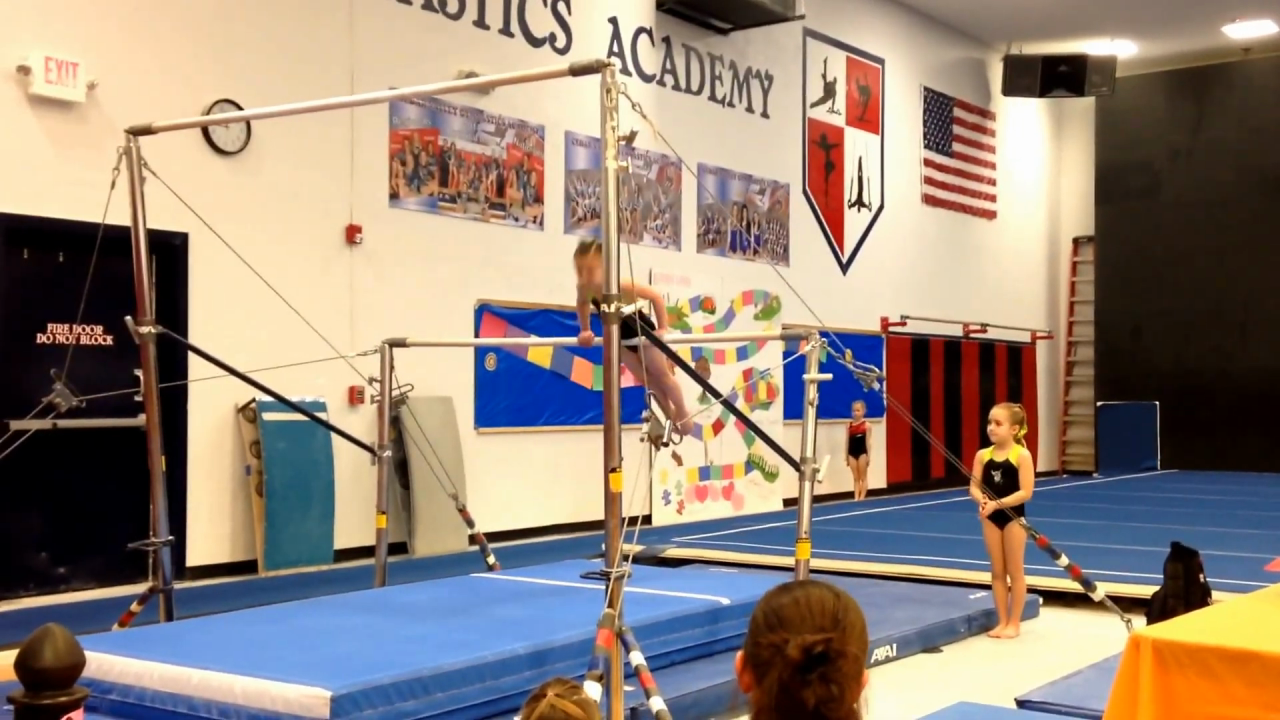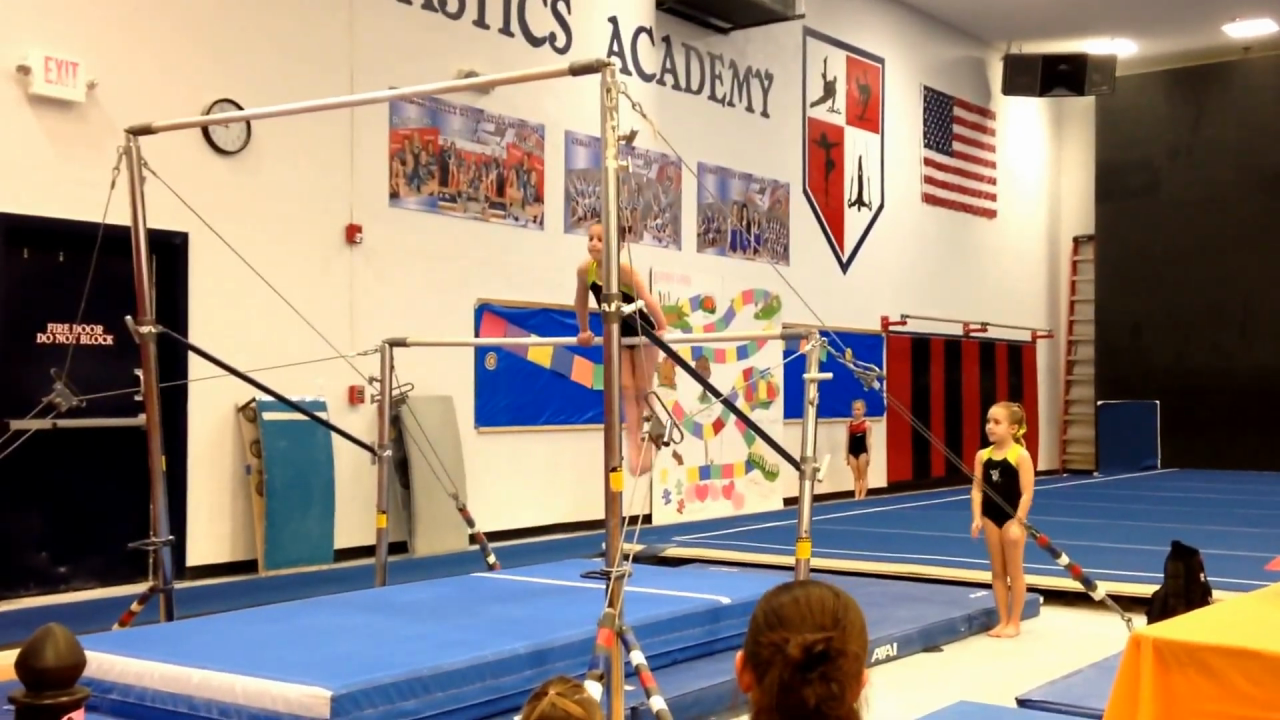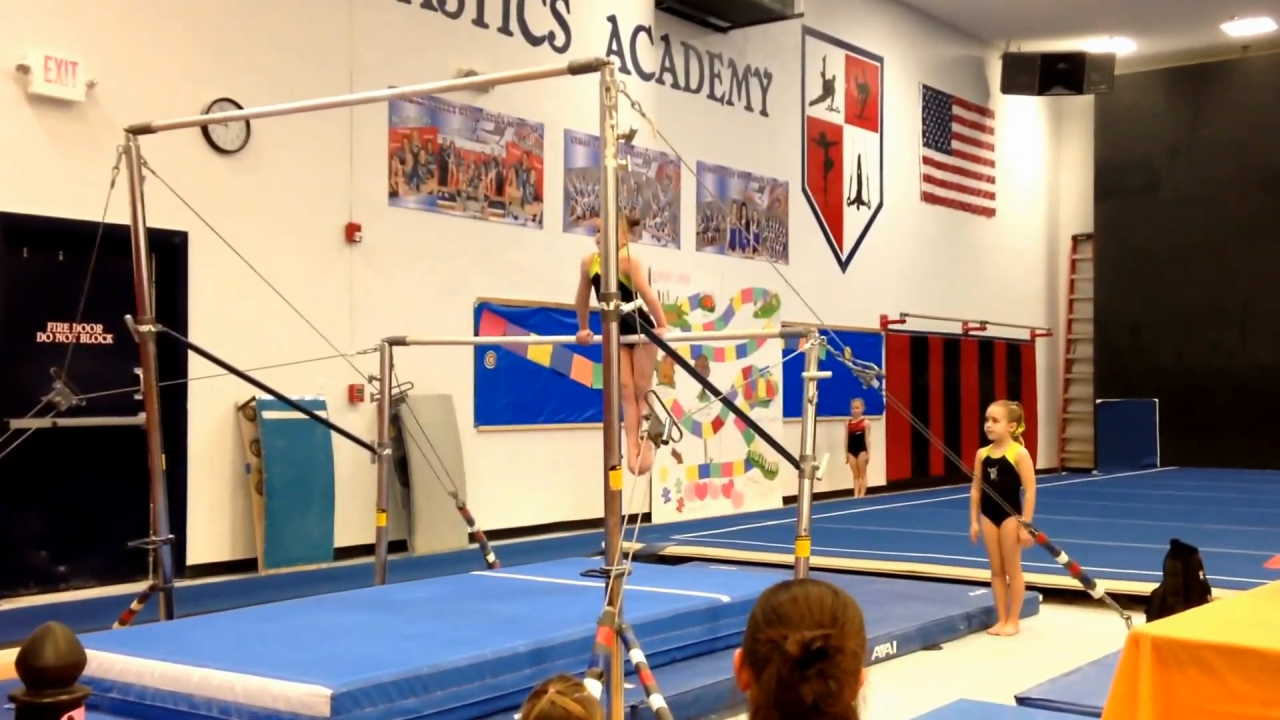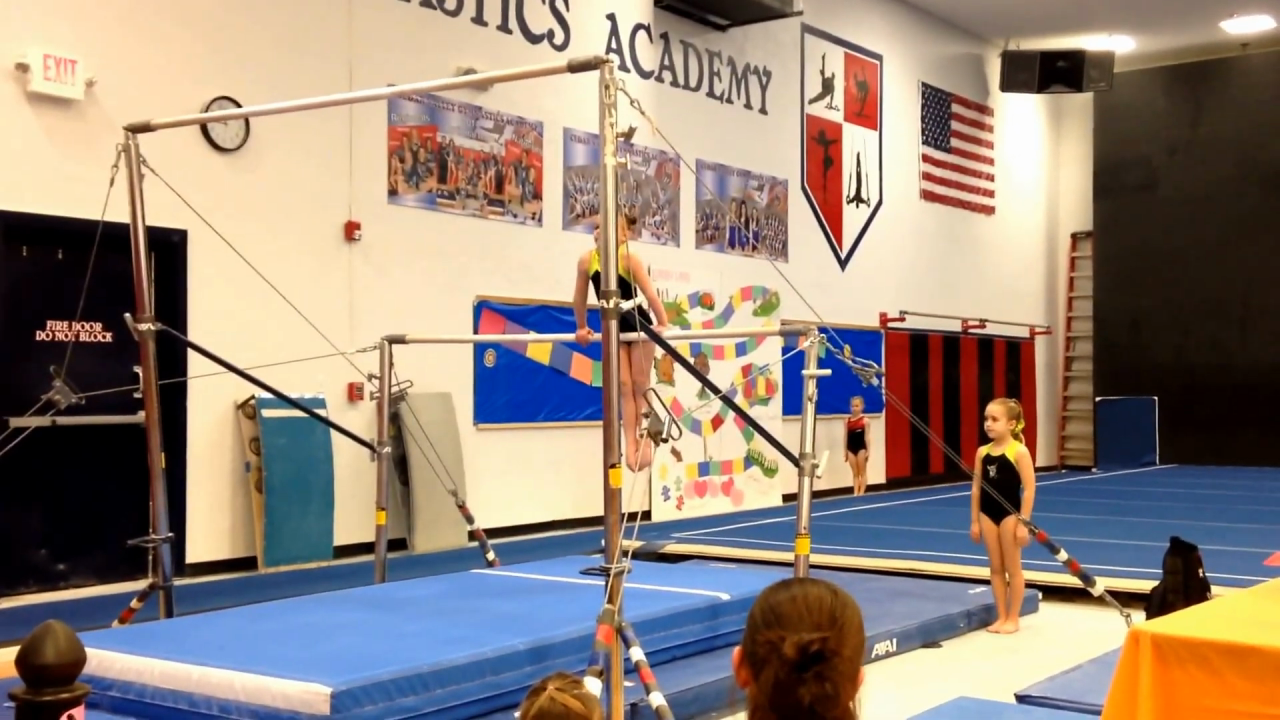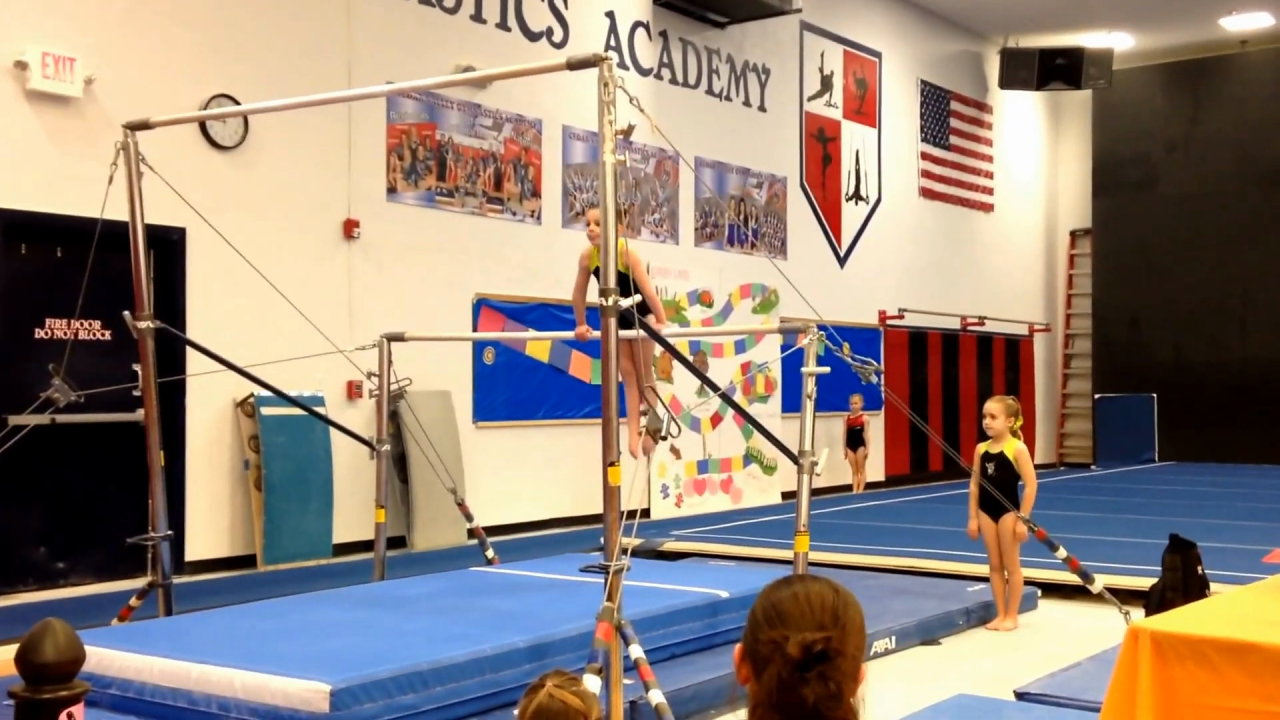
dt=0.3s
person 1, frame 1
left shoulder: (620, 286)
right shoulder: (583, 286)
left elbow: (656, 297)
right elbow: (582, 308)
left wrist: (662, 329)
right wrist: (586, 331)
left hip: (641, 331)
right hip: (620, 335)
left knee: (662, 376)
right knee: (648, 381)
left ankle: (683, 415)
right ankle: (671, 417)
person 1, frame 2
left shoulder: (623, 268)
right shoulder: (585, 269)
left elbow: (647, 299)
right elbow: (581, 303)
left wrist: (662, 329)
right wrist: (584, 331)
left hip: (642, 330)
right hip: (618, 334)
left knee: (643, 390)
right knee: (627, 390)
right ankle: (634, 446)
person 1, frame 3
left shoulder: (628, 261)
right shoulder: (589, 262)
left elbow: (647, 295)
right elbow: (582, 298)
left wrist: (662, 326)
right wrist: (583, 328)
left hip: (641, 329)
right hip: (616, 332)
left knee: (641, 389)
right knee: (625, 389)
left ankle: (646, 446)
right ankle: (632, 448)
person 1, frame 4
left shoulder: (629, 258)
right shoulder: (587, 260)
left elbow: (649, 293)
right elbow: (579, 297)
left wrist: (662, 323)
right wrist: (582, 327)
left hip: (639, 326)
left knee: (640, 385)
right knee: (624, 386)
left ankle: (644, 442)
right ankle: (630, 445)
person 1, frame 5
left shoulder: (625, 252)
right shoulder: (587, 256)
left elbow: (646, 287)
right elbow: (579, 293)
left wrist: (661, 322)
right wrist: (581, 324)
left hip: (642, 313)
right hip: (618, 316)
left knee: (644, 373)
right knee: (628, 374)
right ankle: (634, 432)
person 2, frame 1
left shoulder: (1022, 455)
right shoulder: (983, 455)
left elbow: (1025, 492)
right elbow: (974, 486)
left wrist: (997, 504)
right wrist: (982, 499)
left hip: (1013, 517)
right hip: (991, 517)
left knee: (1015, 572)
right knee: (997, 572)
left ankle: (1014, 623)
right ankle: (1002, 621)
person 2, frame 2
left shoulder: (1020, 455)
right shoulder: (983, 455)
left elbow: (1027, 494)
right elbow: (977, 489)
left wrist: (1017, 523)
right wrist: (977, 518)
left hip: (1011, 519)
right hip: (991, 518)
left knee: (1014, 571)
right knee: (997, 571)
left ankle: (1014, 622)
right ankle: (1003, 620)
person 2, frame 3
left shoulder: (1019, 453)
right shoulder: (982, 453)
left elbow: (1030, 491)
right elbow: (976, 489)
left wrist: (1026, 525)
right wrist: (974, 520)
left hip: (1010, 516)
right hip: (988, 515)
left knee: (1012, 569)
right knee: (996, 569)
left ankle: (1013, 620)
right ankle: (1001, 618)
person 2, frame 4
left shoulder: (1019, 451)
right shoulder: (982, 452)
left elbow: (1029, 490)
right elbow: (976, 487)
left wrist: (1023, 523)
right wrist: (974, 520)
left hip: (1010, 515)
right hip: (988, 514)
left knee: (1012, 568)
right knee: (995, 568)
left ankle: (1013, 618)
right ankle: (1001, 616)
person 2, frame 5
left shoulder: (1017, 448)
right shoulder: (981, 449)
left elbow: (1031, 485)
right elbow: (974, 484)
left wrist: (1023, 520)
right wrist: (972, 517)
left hip: (1008, 512)
right hip: (986, 511)
left knee: (1011, 565)
right knee: (994, 565)
left ankle: (1011, 616)
right ankle: (1000, 614)
